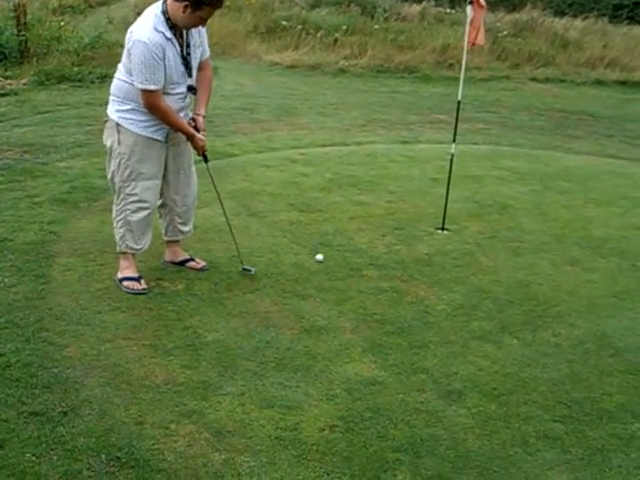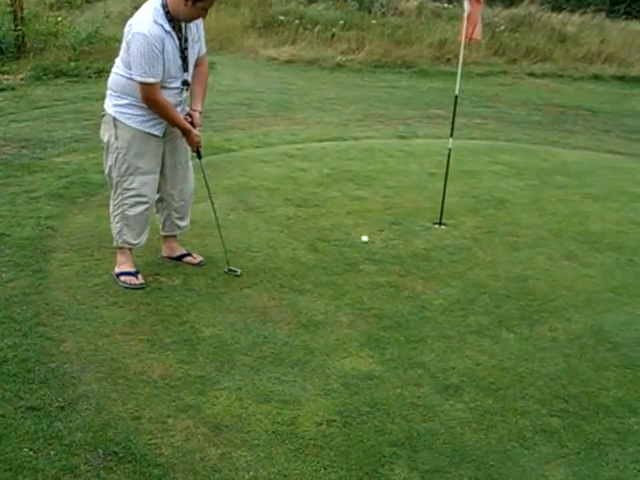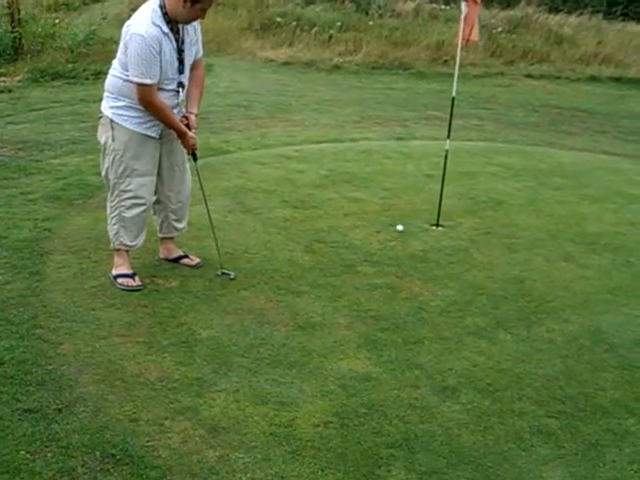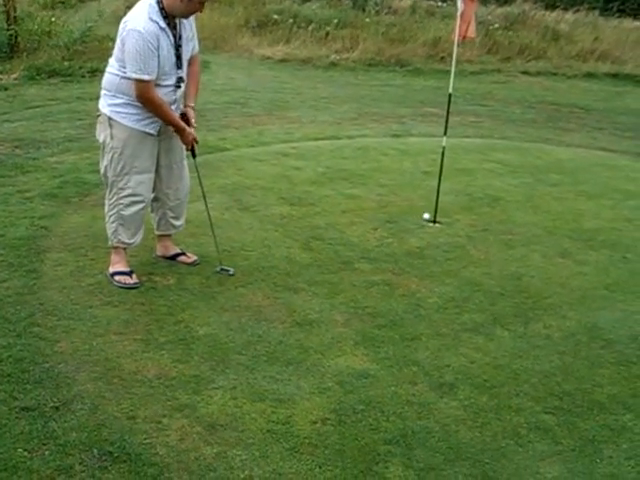
dt=0.2s
person 1, frame 1
right shoulder: (147, 38)
left elbow: (204, 67)
right elbow: (152, 102)
left wrist: (199, 114)
right wrist: (190, 134)
left hip: (174, 120)
right hip: (136, 123)
left knee: (181, 189)
right knee: (137, 195)
left ankle: (173, 248)
right ankle: (126, 262)
person 1, frame 2
right shoulder: (147, 31)
left elbow: (200, 63)
right elbow: (150, 95)
left wrist: (195, 109)
right wrist: (186, 130)
left hip: (170, 116)
right hip: (133, 118)
left knee: (178, 184)
right knee: (135, 190)
left ankle: (170, 244)
right ankle: (124, 257)
person 1, frame 3
right shoulder: (144, 32)
left elbow: (196, 65)
right elbow: (146, 97)
left wrist: (191, 112)
right wrist: (182, 132)
left hip: (168, 117)
right hip: (129, 119)
left knee: (176, 186)
right knee: (131, 192)
left ankle: (167, 245)
right ankle: (120, 259)
person 1, frame 4
right shoulder: (142, 28)
left elbow: (192, 61)
right elbow: (144, 93)
left wrist: (189, 107)
right wrist: (181, 128)
left hip: (165, 115)
right hip: (127, 117)
left knee: (174, 183)
right knee: (130, 190)
left ankle: (165, 243)
right ankle: (118, 257)
